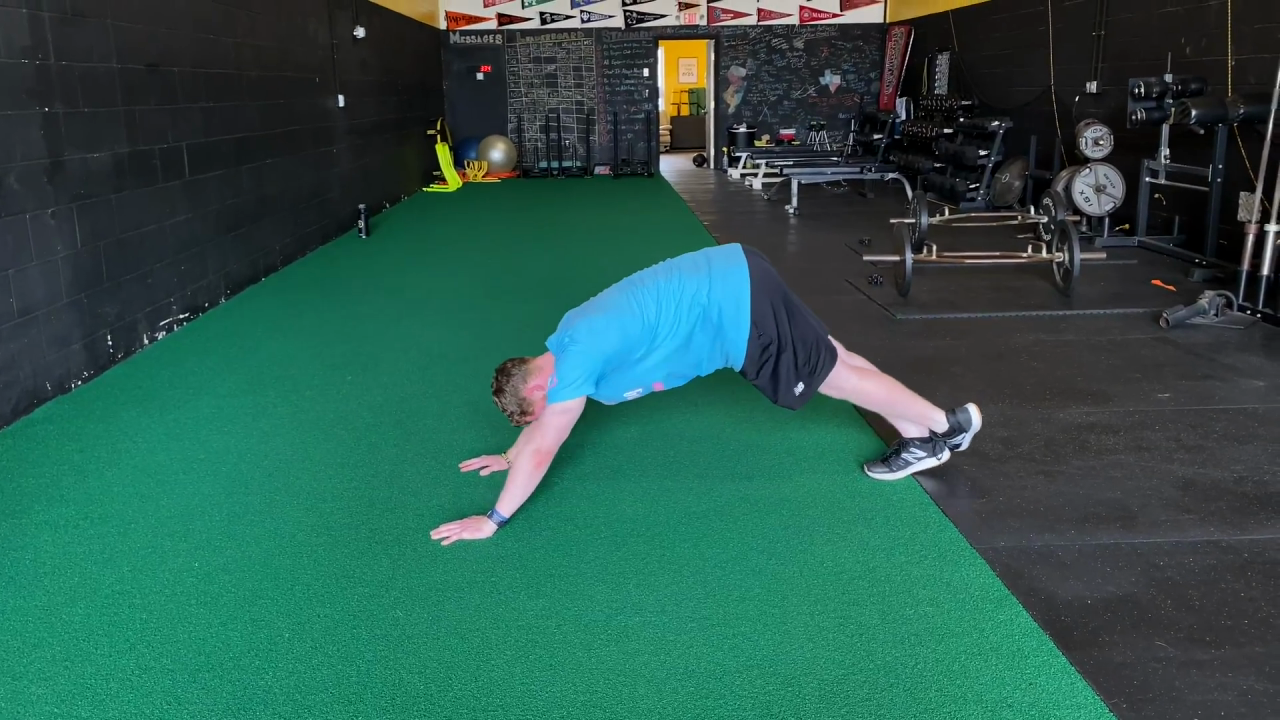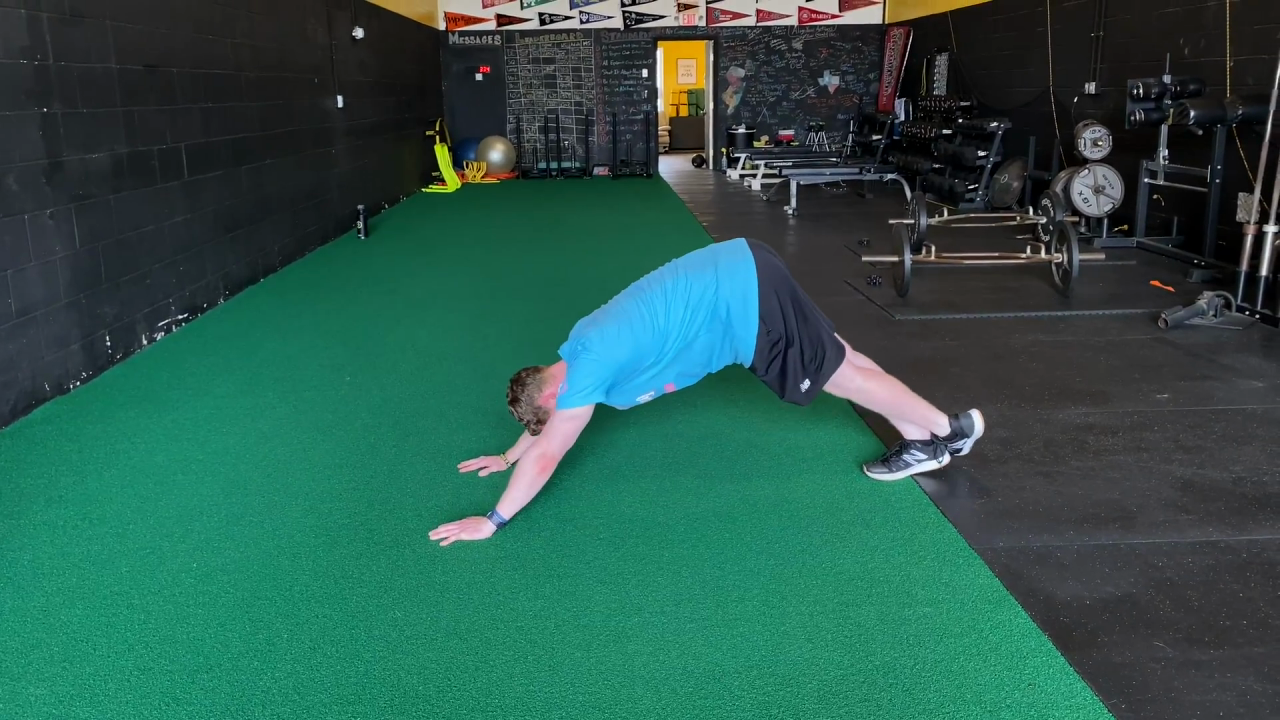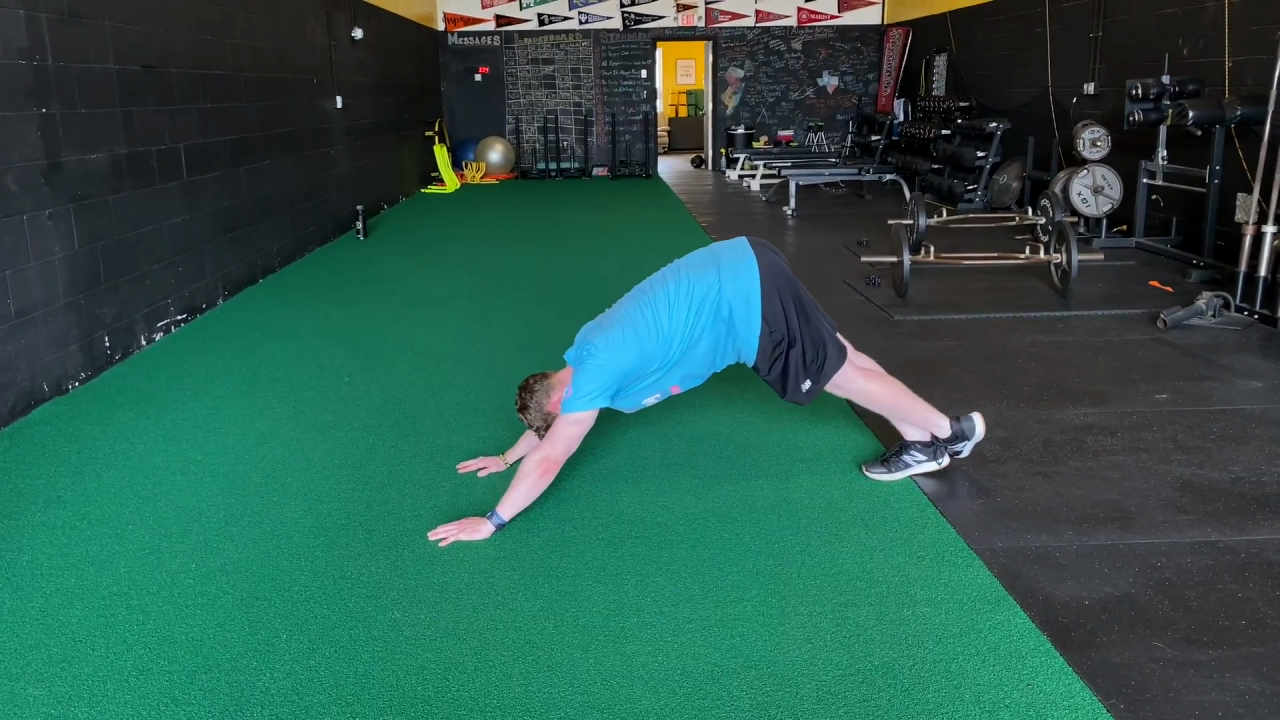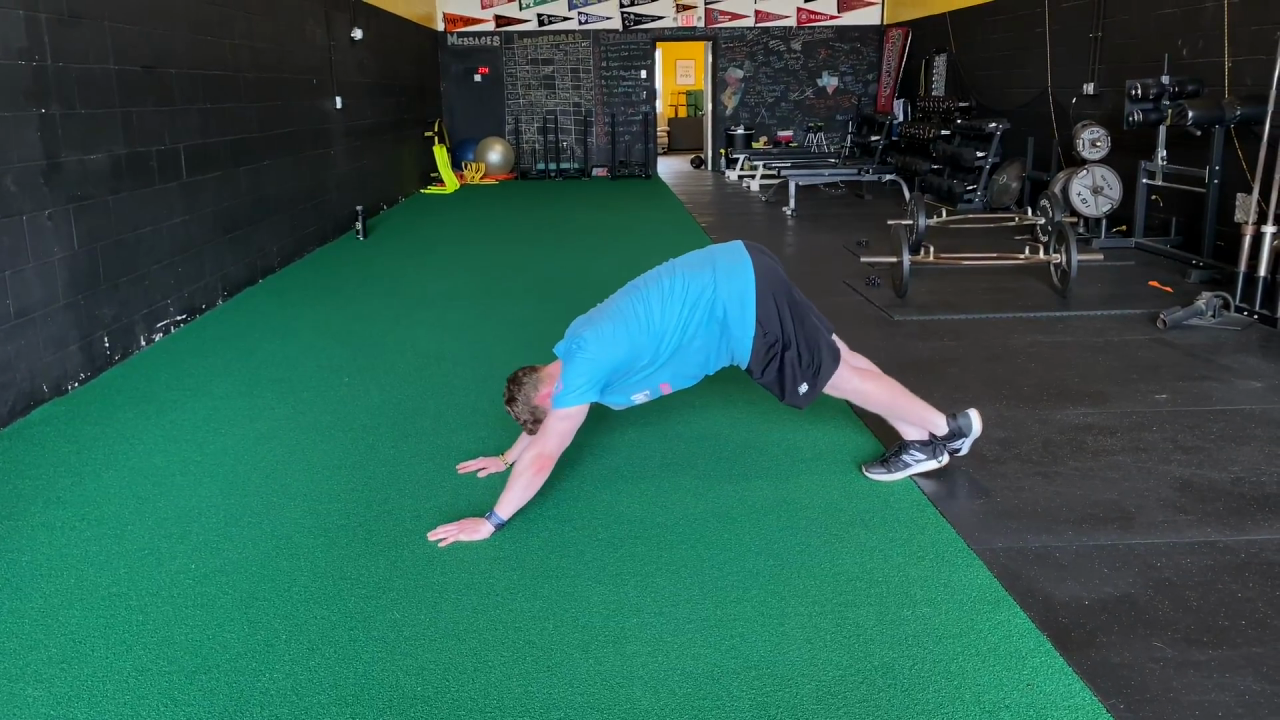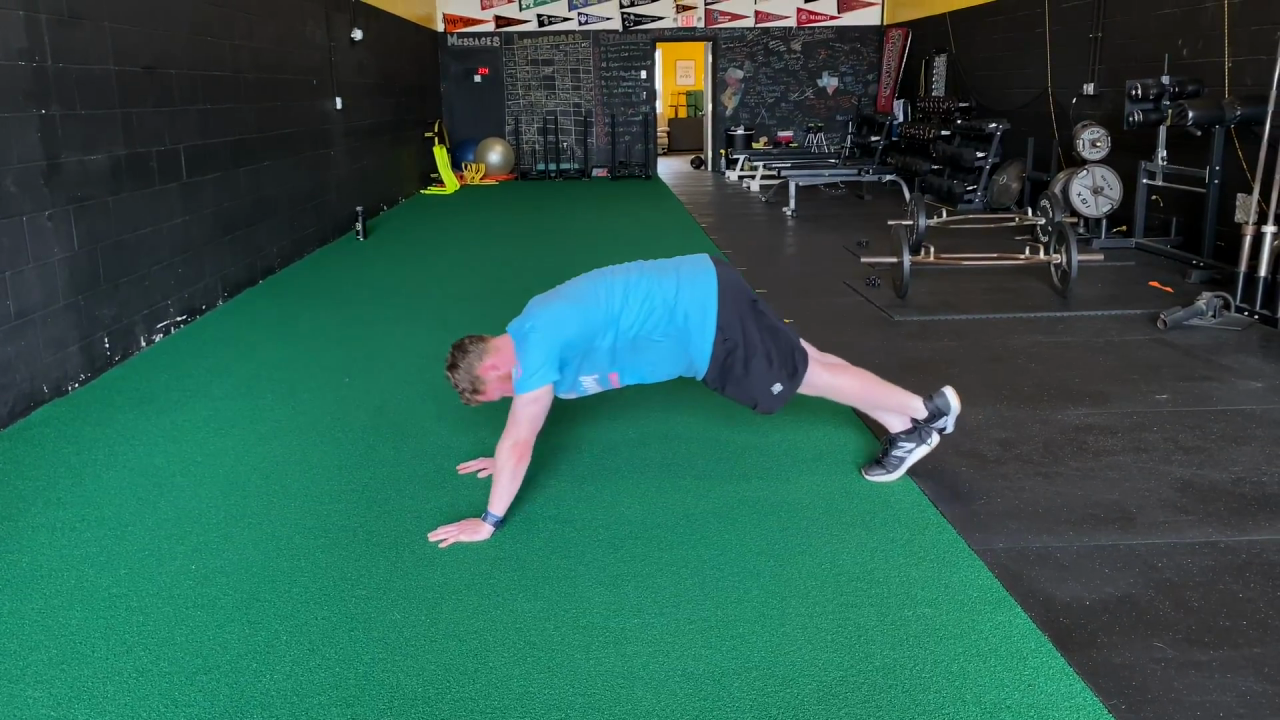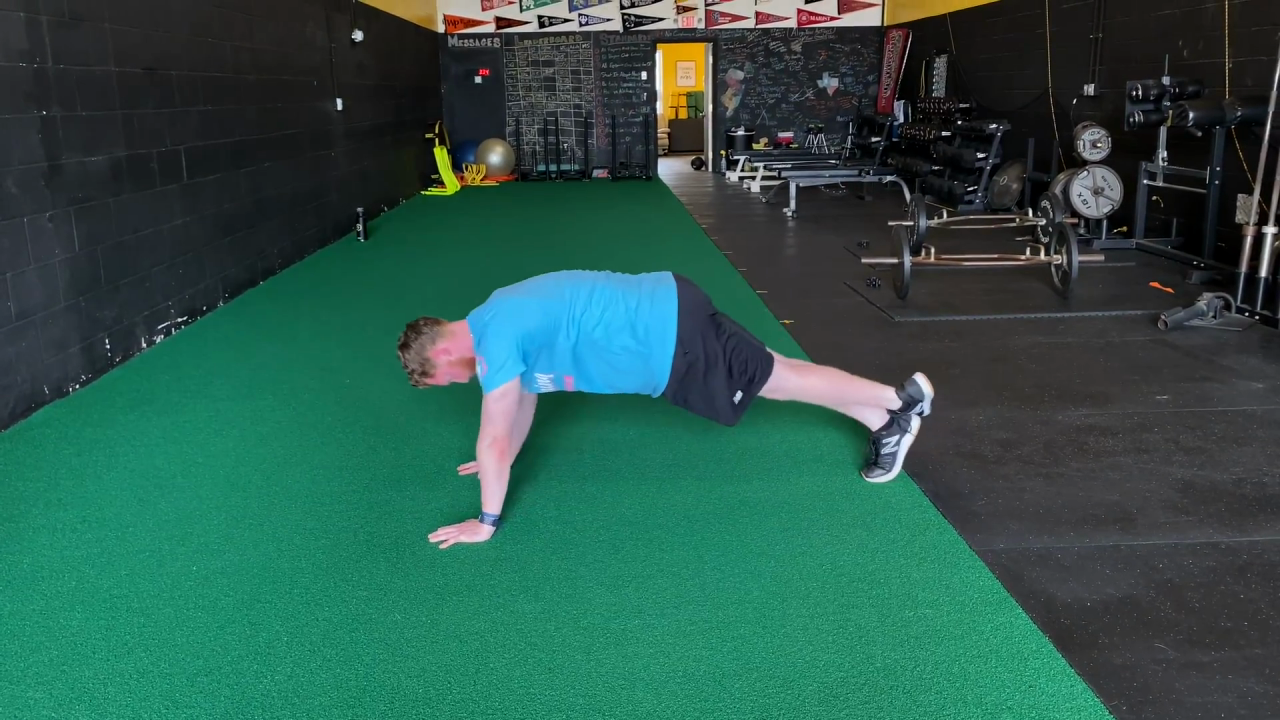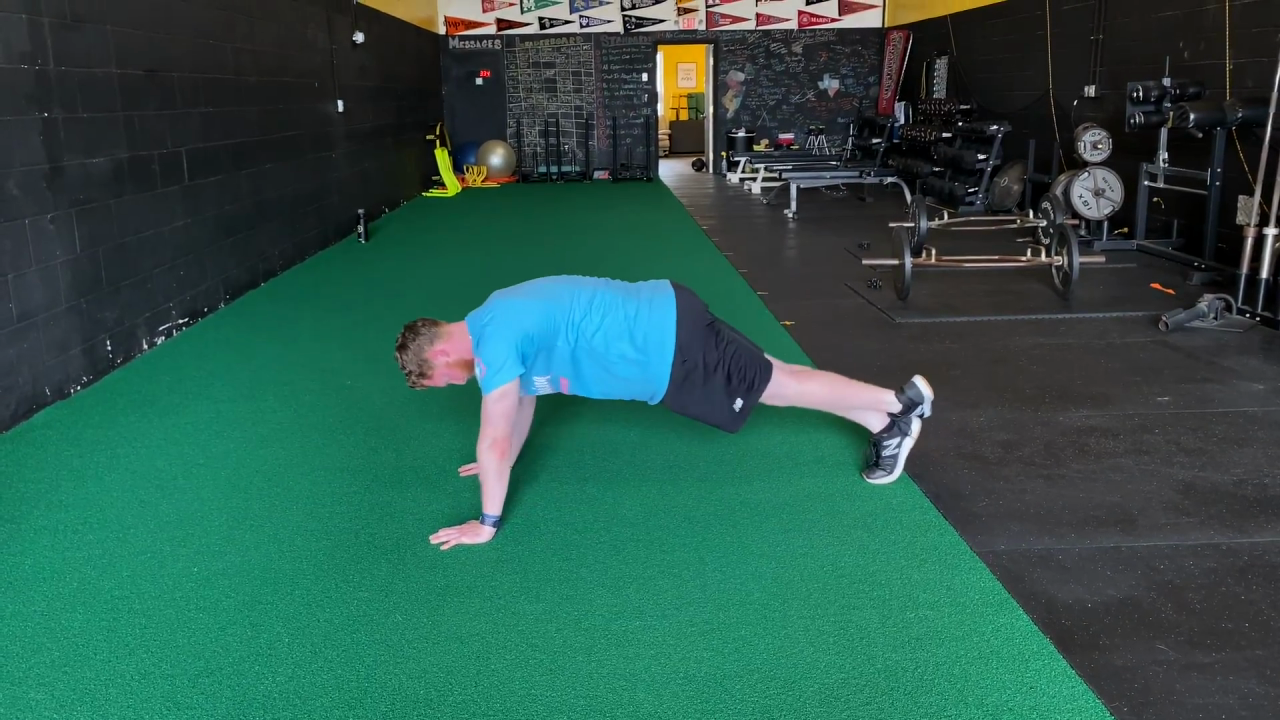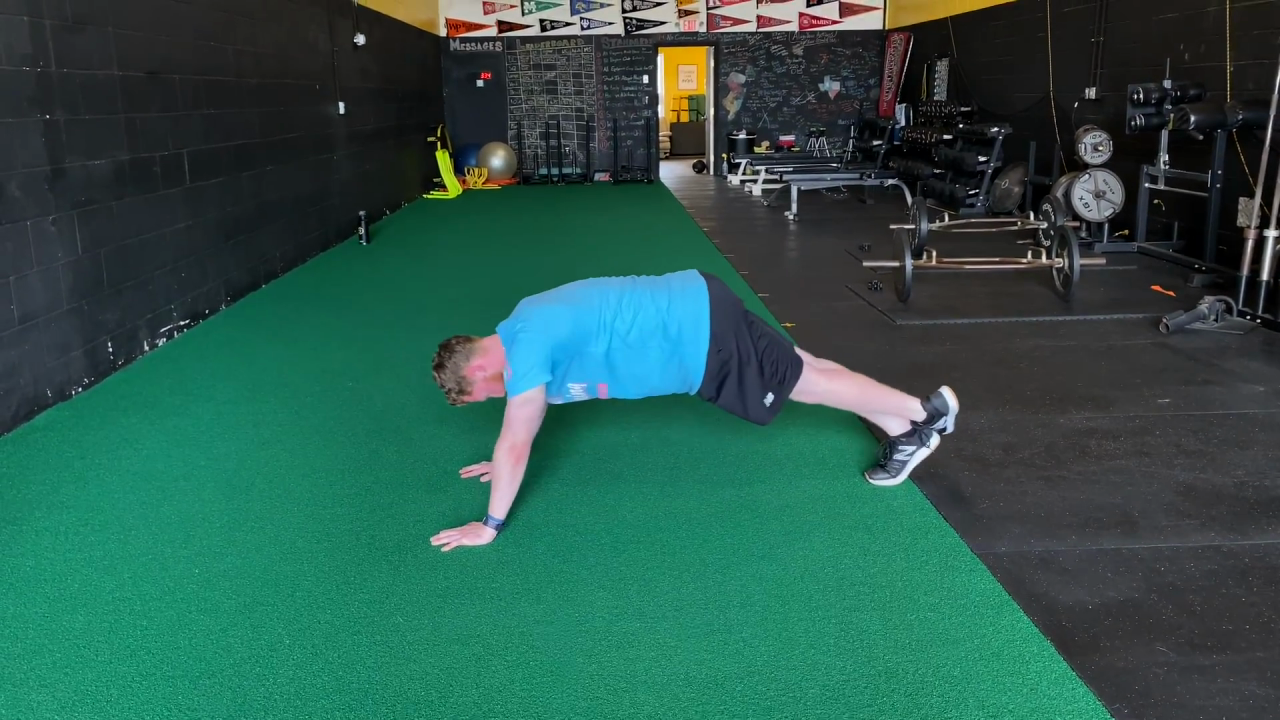
dt=0.3s
person 1, frame 1
left shoulder: (576, 360)
right shoulder: (570, 342)
left elbow: (542, 447)
right elbow: (542, 414)
left wrist: (493, 519)
right wrist: (509, 456)
left hip: (737, 308)
right hip: (733, 281)
left knee: (832, 376)
right knee: (830, 357)
left ankle: (945, 424)
right ankle: (919, 435)
person 1, frame 2
left shoulder: (588, 367)
right shoulder: (579, 349)
left elbow: (547, 453)
right elbow: (546, 411)
left wrist: (492, 521)
right wrist: (508, 456)
left hip: (746, 300)
right hip: (741, 275)
left knee: (836, 373)
right knee: (835, 357)
left ankle: (946, 429)
right ankle: (921, 436)
person 1, frame 3
left shoulder: (594, 372)
right shoulder: (587, 353)
left elbow: (549, 456)
right elbow: (549, 417)
left wrist: (492, 521)
right wrist: (508, 456)
left hip: (748, 299)
right hip: (744, 272)
left knee: (838, 372)
right knee: (838, 357)
left ankle: (946, 433)
right ankle: (920, 437)
person 1, frame 4
left shoulder: (582, 366)
right shoulder: (577, 348)
left elbow: (545, 454)
right elbow: (545, 411)
left wrist: (491, 522)
right wrist: (508, 457)
left hip: (741, 302)
right hip: (738, 278)
left knee: (833, 373)
right knee: (831, 355)
left ankle: (945, 429)
right ankle: (920, 436)
person 1, frame 5
left shoulder: (533, 345)
right shoulder: (534, 328)
left elbow: (519, 440)
left wrist: (489, 520)
right wrist: (502, 459)
left hip: (703, 316)
right hip: (702, 291)
left knee: (803, 374)
right knee: (802, 361)
left ankle: (925, 413)
right ankle: (904, 426)
person 1, frame 6
left shoulder: (494, 337)
right shoulder: (503, 320)
left elbow: (494, 436)
right elbow: (524, 395)
left wrist: (487, 521)
right wrist: (503, 462)
left hip: (668, 337)
right hip: (663, 315)
left knee: (775, 380)
right knee: (771, 372)
left ankle: (900, 401)
right ankle: (886, 424)
person 1, frame 7
left shoulder: (493, 339)
right shoulder: (499, 321)
left elbow: (494, 438)
right elbow: (523, 399)
left wrist: (487, 522)
right wrist: (501, 465)
left hip: (668, 349)
right hip: (664, 322)
left knee: (775, 387)
right knee: (770, 377)
left ankle: (900, 403)
right ankle: (886, 426)
person 1, frame 8
left shoulder: (524, 347)
right shoulder: (528, 330)
left elbow: (515, 442)
right elbow: (531, 418)
left wrist: (491, 524)
right wrist: (504, 463)
left hip: (700, 334)
right hip: (695, 311)
left knee: (804, 382)
right knee: (798, 369)
left ankle: (926, 414)
right ankle: (906, 428)
